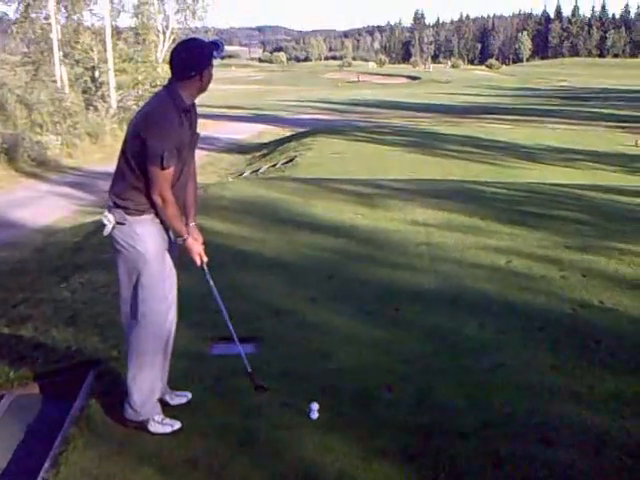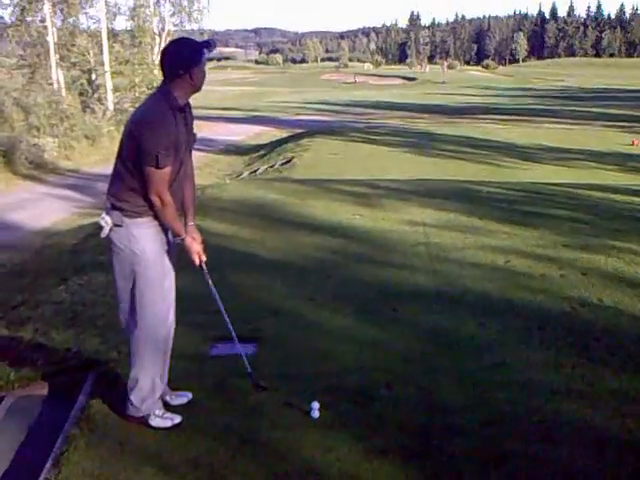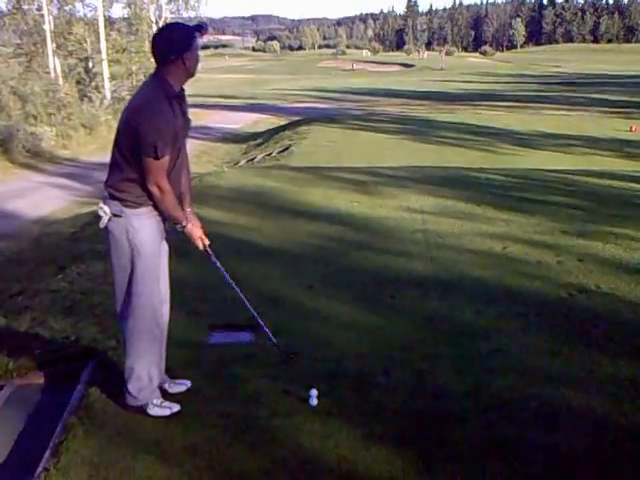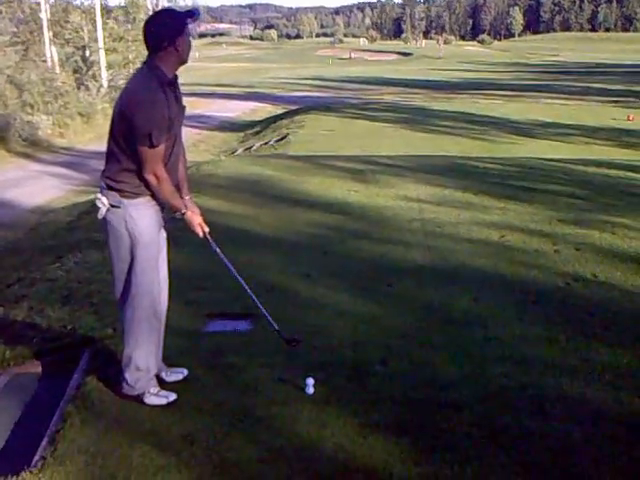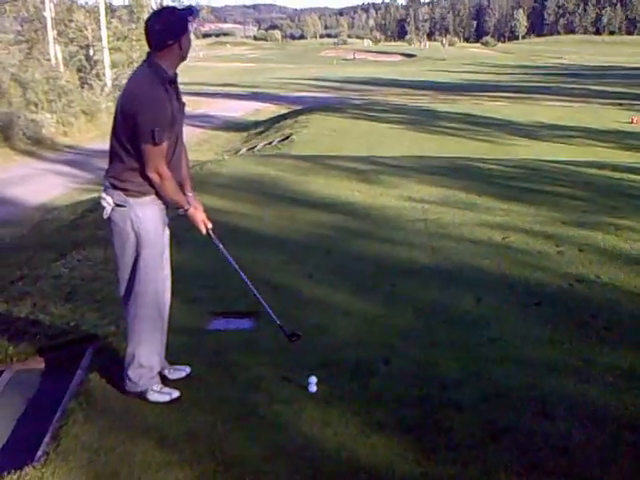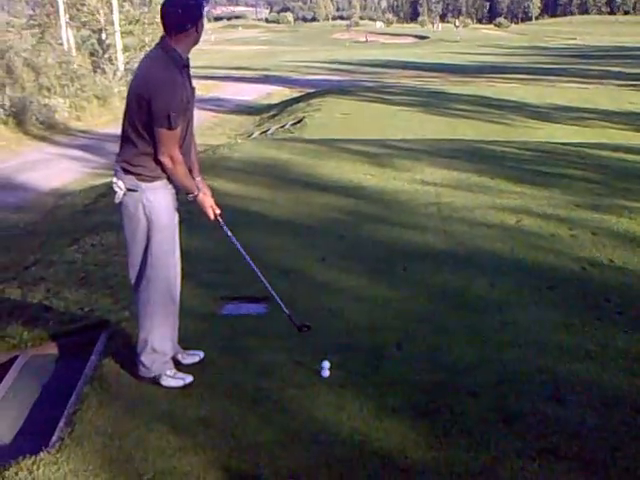
dt=0.3s
person 1, frame 1
left shoulder: (186, 109)
right shoulder: (162, 118)
left elbow: (188, 169)
right elbow: (160, 194)
left wrist: (191, 224)
right wrist: (185, 238)
left hip: (156, 220)
right hip: (137, 222)
left knee: (164, 310)
right knee: (151, 315)
left ankle: (156, 388)
right ankle: (141, 407)
person 1, frame 2
left shoulder: (182, 110)
right shoulder: (157, 120)
left elbow: (186, 168)
right elbow: (157, 194)
left wrist: (191, 224)
right wrist: (184, 237)
left hip: (155, 221)
right hip: (134, 224)
left knee: (162, 312)
right knee: (151, 316)
left ankle: (157, 388)
right ankle: (142, 403)
person 1, frame 3
left shoulder: (175, 95)
right shoulder: (153, 108)
left elbow: (180, 156)
right elbow: (156, 183)
left wrist: (189, 210)
right wrist: (184, 224)
left hip: (150, 210)
right hip: (133, 213)
left knee: (156, 300)
right knee: (145, 305)
left ankle: (155, 375)
right ankle: (140, 391)
person 1, frame 4
left shoulder: (167, 82)
right shoulder: (147, 96)
left elbow: (176, 143)
right elbow: (152, 172)
left wrist: (187, 197)
right wrist: (184, 211)
left hip: (148, 201)
right hip: (131, 204)
left knee: (155, 289)
right knee: (143, 294)
left ankle: (151, 364)
right ankle: (137, 380)
person 1, frame 5
left shoulder: (166, 80)
right shoulder: (149, 94)
left elbow: (176, 143)
right elbow: (155, 169)
left wrist: (190, 194)
right wrist: (187, 208)
left hip: (150, 199)
right hip: (135, 203)
left knee: (157, 287)
right knee: (146, 292)
left ankle: (154, 362)
right ankle: (140, 377)
person 1, frame 6
left shoulder: (167, 62)
right shoulder: (167, 79)
left elbow: (183, 132)
right elbow: (167, 154)
left wrist: (198, 178)
right wrist: (196, 193)
left hip: (155, 182)
right hip: (146, 186)
left knee: (166, 272)
right knee: (157, 276)
left ankle: (167, 346)
right ankle: (154, 362)
